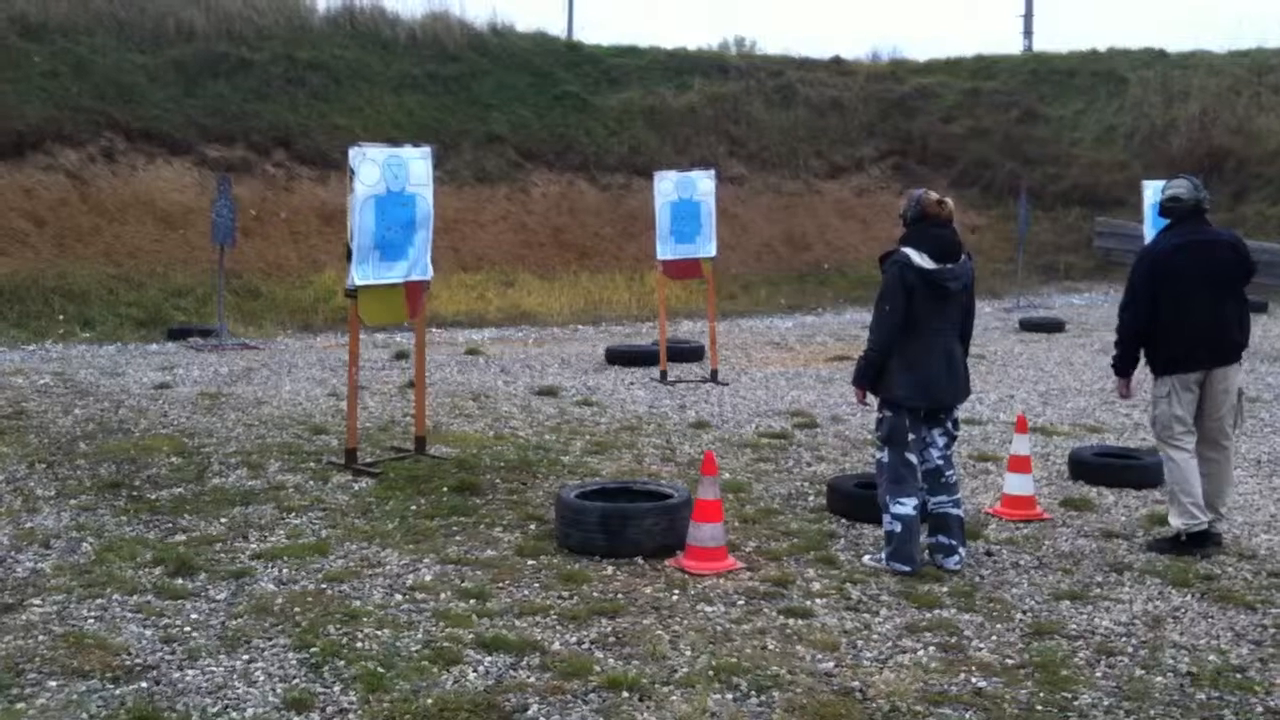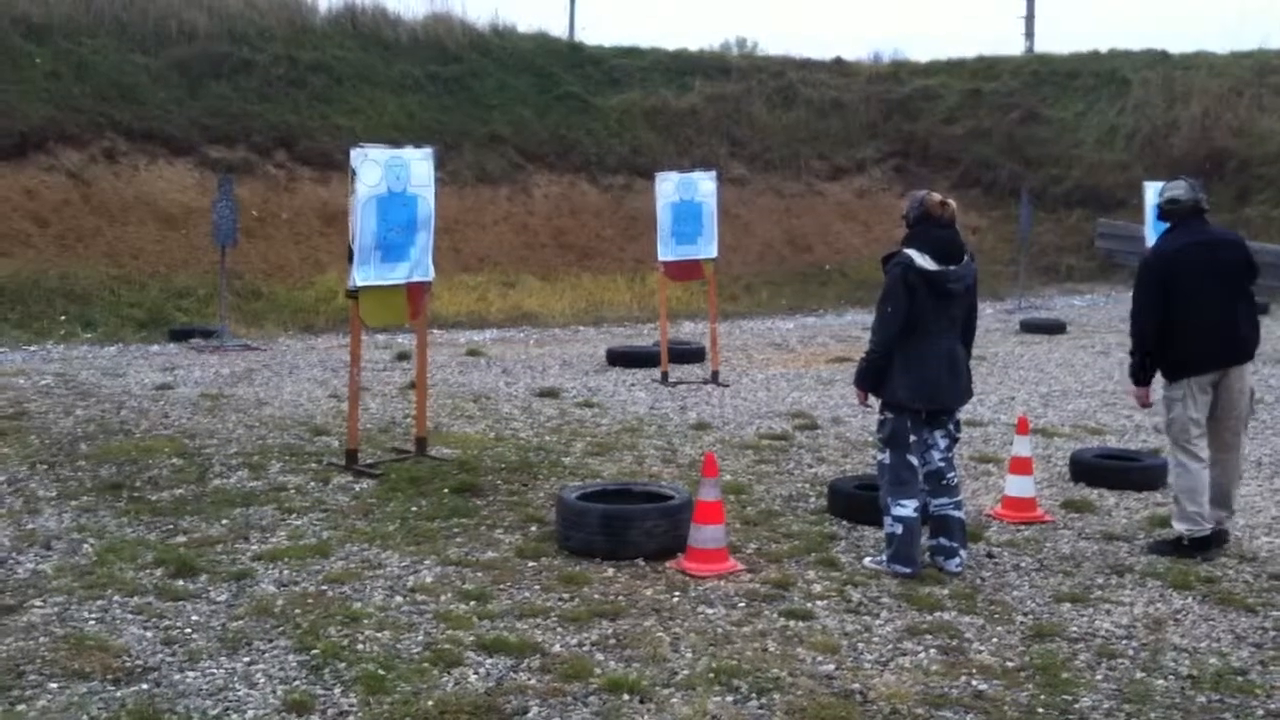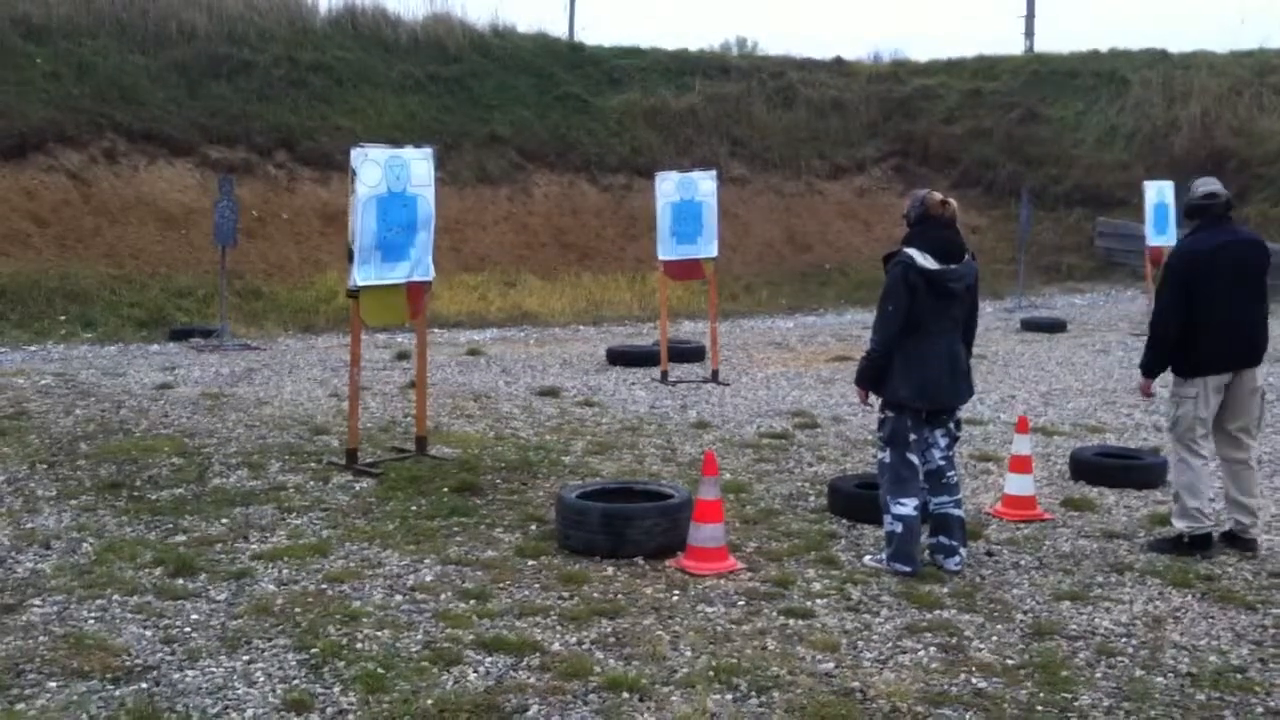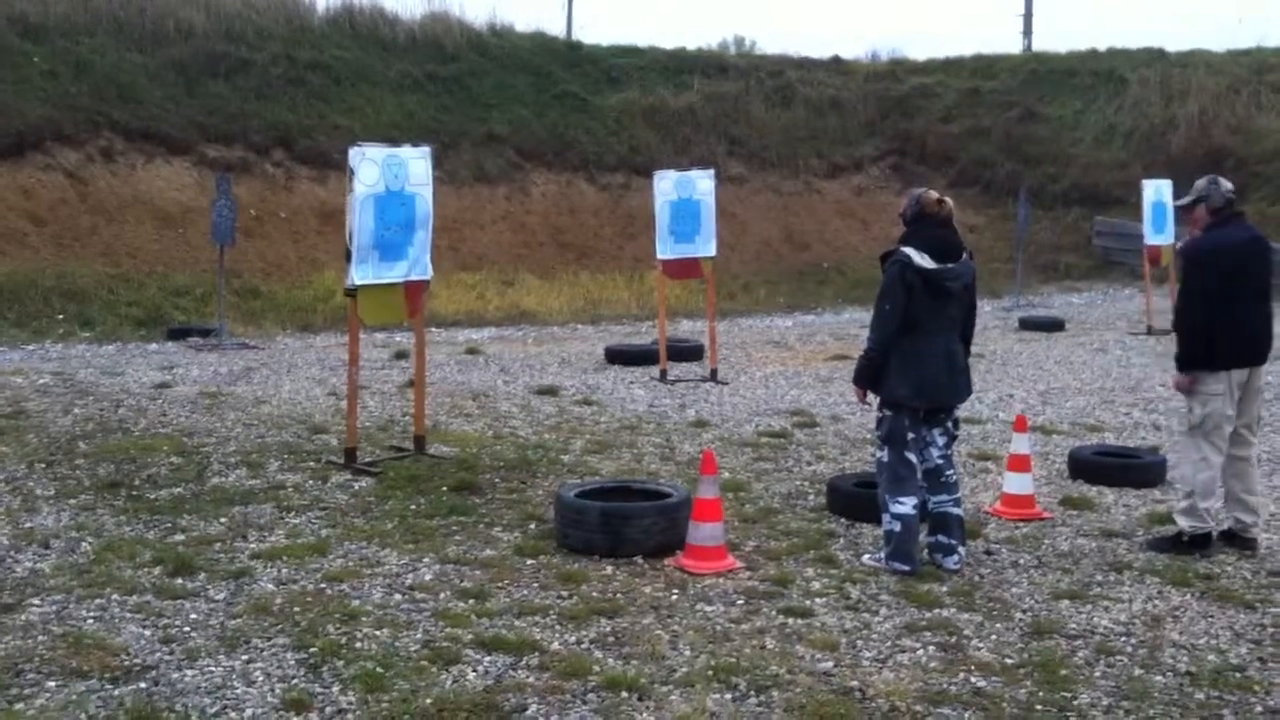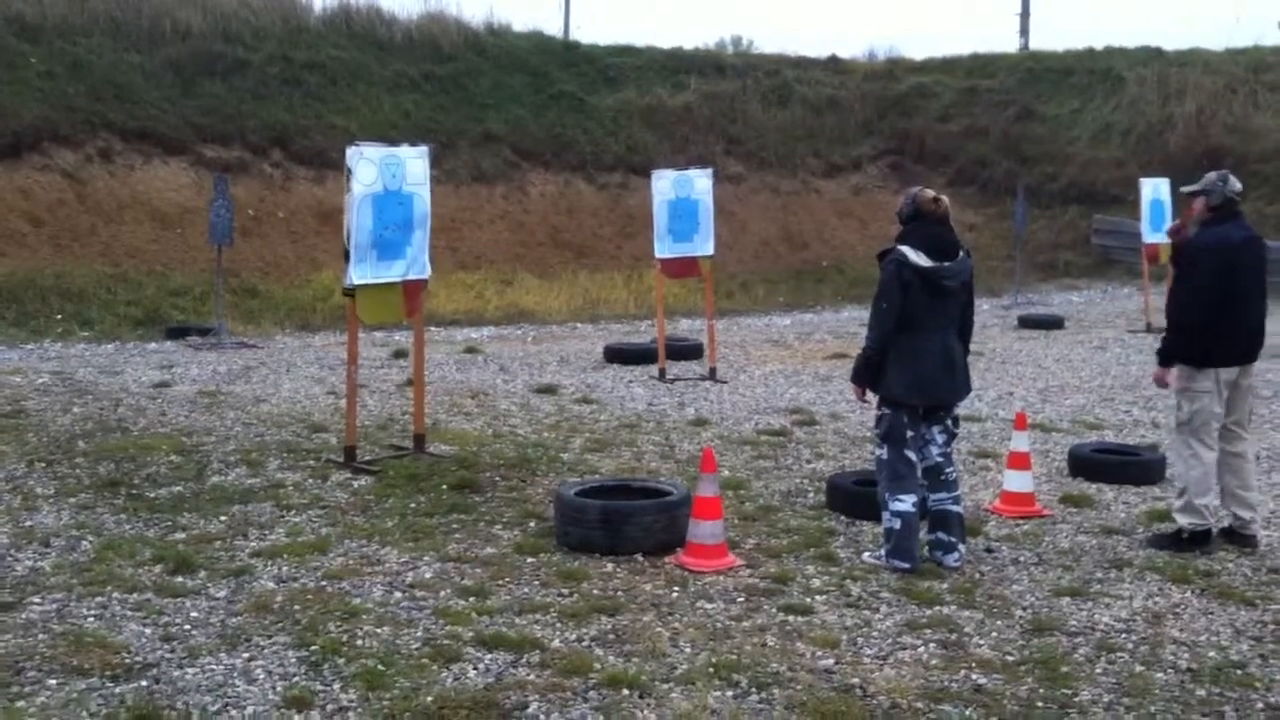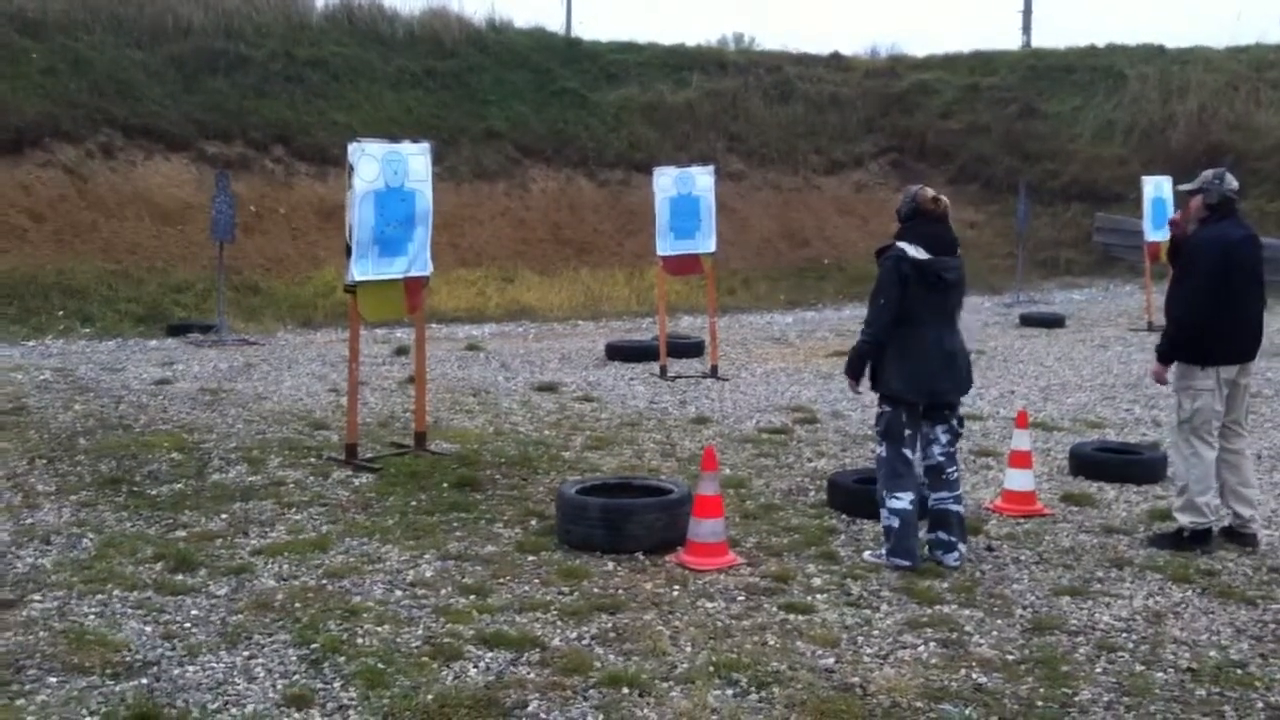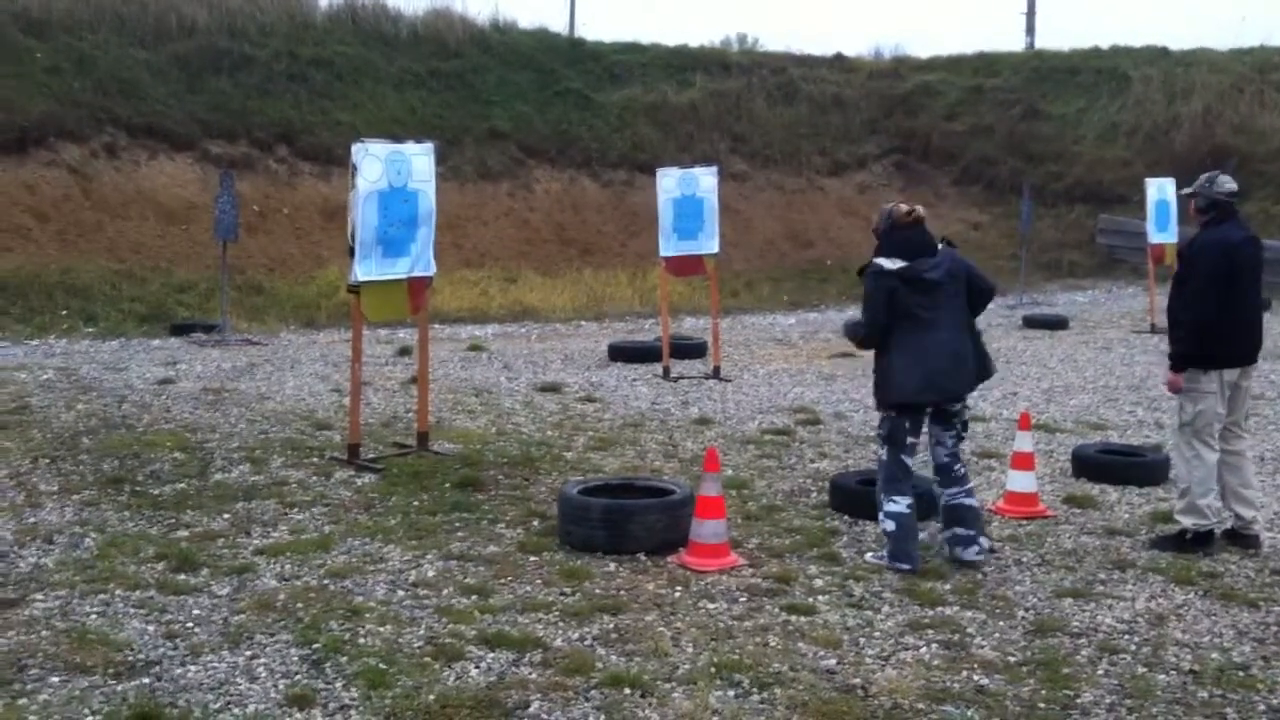
dt=0.4s
person 1, frame 1
left shoulder: (903, 264)
right shoulder: (962, 264)
left elbow: (884, 329)
right elbow: (965, 327)
left wrist: (864, 376)
left hip: (904, 381)
right hip: (946, 379)
left knee: (899, 466)
right knee: (940, 463)
left ankle: (900, 555)
right ankle: (949, 550)
person 1, frame 2
left shoulder: (906, 265)
right shoulder: (965, 265)
left elbow: (886, 330)
right elbow: (968, 329)
left wrist: (866, 377)
left hip: (906, 383)
right hip: (949, 380)
left knee: (900, 467)
right knee: (941, 465)
left ankle: (901, 557)
right ankle: (950, 552)
person 1, frame 3
left shoulder: (906, 265)
right shoulder: (965, 264)
left elbow: (887, 329)
right elbow: (969, 328)
left wrist: (867, 376)
left hip: (906, 381)
right hip: (949, 379)
left knee: (900, 465)
right knee: (941, 463)
left ankle: (901, 555)
right ankle: (950, 550)
person 1, frame 4
left shoulder: (903, 264)
right shoulder: (963, 263)
left elbow: (884, 328)
right elbow: (967, 326)
left wrist: (865, 375)
left hip: (904, 380)
right hip: (948, 377)
left knee: (898, 464)
right knee: (940, 461)
left ankle: (900, 554)
right ankle: (949, 548)
person 1, frame 5
left shoulder: (900, 262)
right shoulder: (960, 261)
left elbow: (882, 326)
right elbow: (965, 323)
left wrist: (863, 373)
left hip: (902, 377)
right hip: (946, 375)
left knee: (897, 462)
right knee: (939, 459)
left ankle: (900, 551)
right ankle: (949, 546)
person 1, frame 6
left shoulder: (899, 259)
right shoulder: (952, 259)
left elbow: (879, 321)
left wrist: (856, 365)
left hip: (903, 374)
right hip: (947, 371)
left knee: (896, 460)
right knee: (942, 459)
left ankle: (900, 550)
right ankle: (949, 545)
person 1, frame 7
left shoulder: (883, 273)
right shoulder: (947, 259)
left elbow: (872, 333)
right elbow: (984, 290)
left wrist: (859, 335)
left hip: (907, 380)
right hip: (954, 372)
left knee: (896, 465)
right knee: (950, 459)
left ankle: (901, 553)
right ankle: (968, 541)
person 2, frame 1
left shoulder: (1155, 254)
right shoulder: (1230, 245)
left elbow: (1133, 315)
right elbow: (1246, 276)
left wrist: (1124, 366)
left hip: (1175, 362)
right hip: (1224, 358)
left knee: (1177, 443)
right knee: (1218, 443)
left ankle: (1192, 529)
right ankle: (1212, 525)
person 2, frame 2
left shoulder: (1159, 258)
right shoulder: (1233, 243)
left elbow: (1146, 322)
right elbow: (1249, 282)
left wrist: (1141, 377)
left hip: (1188, 365)
right hip: (1235, 358)
left knee: (1189, 449)
right knee: (1228, 444)
left ankle: (1195, 534)
right ankle: (1218, 522)
person 2, frame 3
left shoulder: (1187, 253)
right shoulder: (1255, 246)
left elbow: (1167, 317)
left wrist: (1150, 369)
left hip: (1200, 364)
right hip: (1246, 360)
left knee: (1190, 446)
right knee: (1241, 447)
left ankle: (1195, 533)
right ankle: (1245, 530)
person 2, frame 4
left shoulder: (1207, 247)
right shoulder: (1256, 242)
left elbow: (1196, 311)
left wrist: (1184, 364)
left hip: (1216, 361)
right hip: (1251, 356)
left knee: (1204, 445)
right knee: (1242, 443)
left ankle: (1195, 531)
right ankle: (1245, 529)
person 2, frame 5
left shoulder: (1206, 243)
right shoulder: (1249, 240)
left elbow: (1190, 308)
left wrist: (1167, 359)
right wrist: (1181, 248)
left hip: (1207, 358)
right hip: (1242, 354)
left knee: (1196, 440)
right knee: (1236, 438)
left ankle: (1195, 528)
right ankle: (1245, 526)
person 2, frame 6
left shoulder: (1207, 241)
right shoulder: (1245, 237)
left elbow: (1189, 305)
left wrist: (1165, 355)
right wrist: (1178, 241)
left hip: (1205, 356)
right hip: (1239, 352)
left knee: (1196, 439)
right knee: (1233, 436)
left ankle: (1195, 527)
right ankle: (1244, 525)
person 2, frame 7
left shoulder: (1207, 245)
right shoulder: (1247, 240)
left elbow: (1196, 310)
left wrist: (1179, 363)
left hip: (1208, 359)
right hip: (1241, 355)
left knee: (1197, 442)
right knee: (1233, 438)
left ankle: (1198, 530)
right ankle: (1246, 526)
